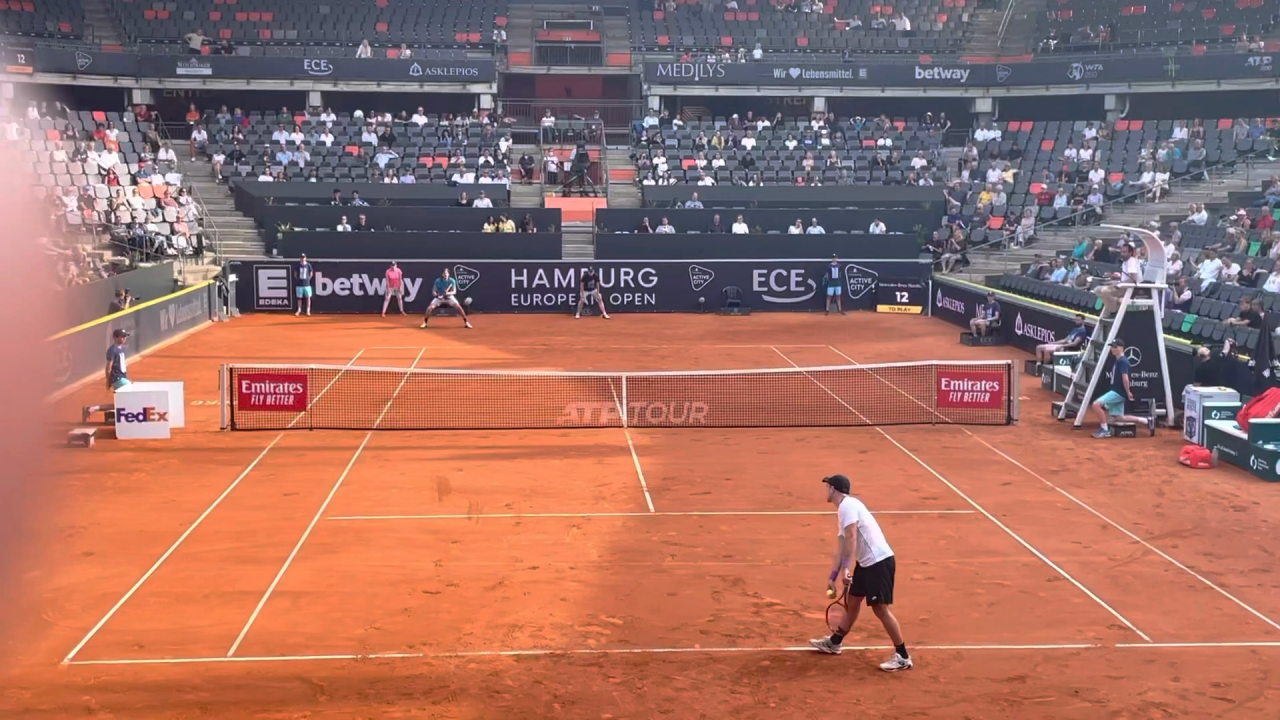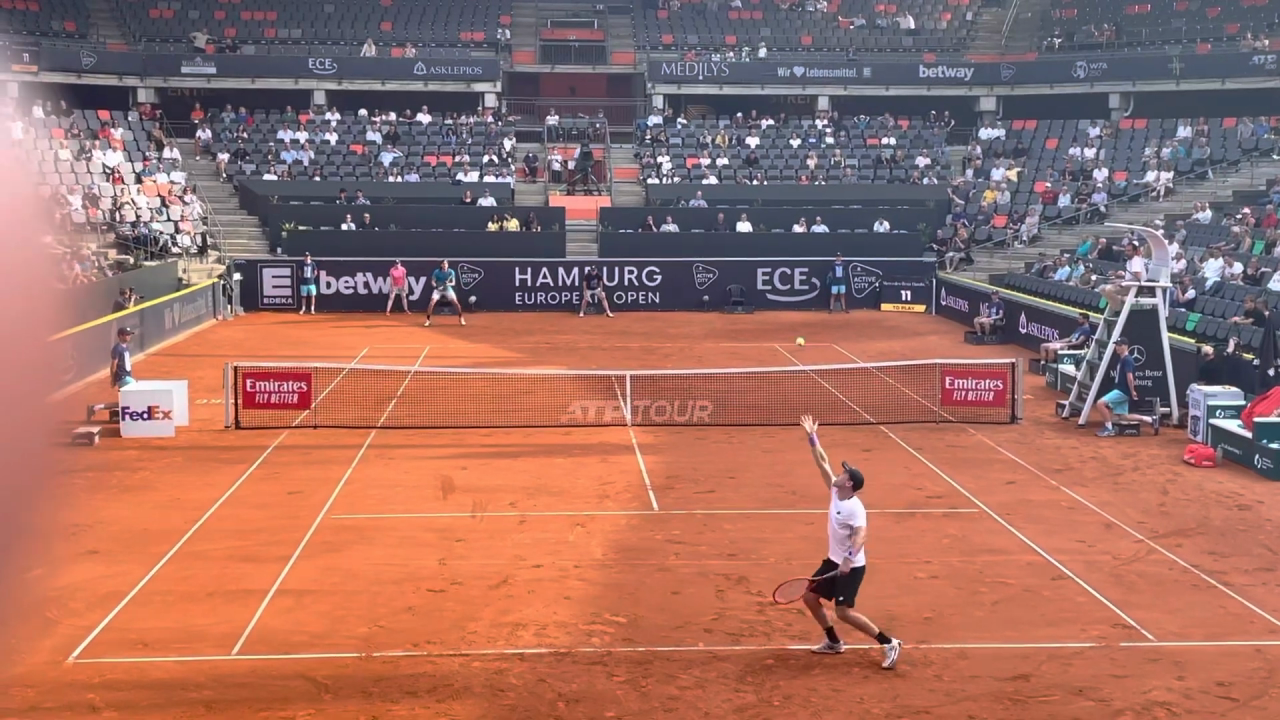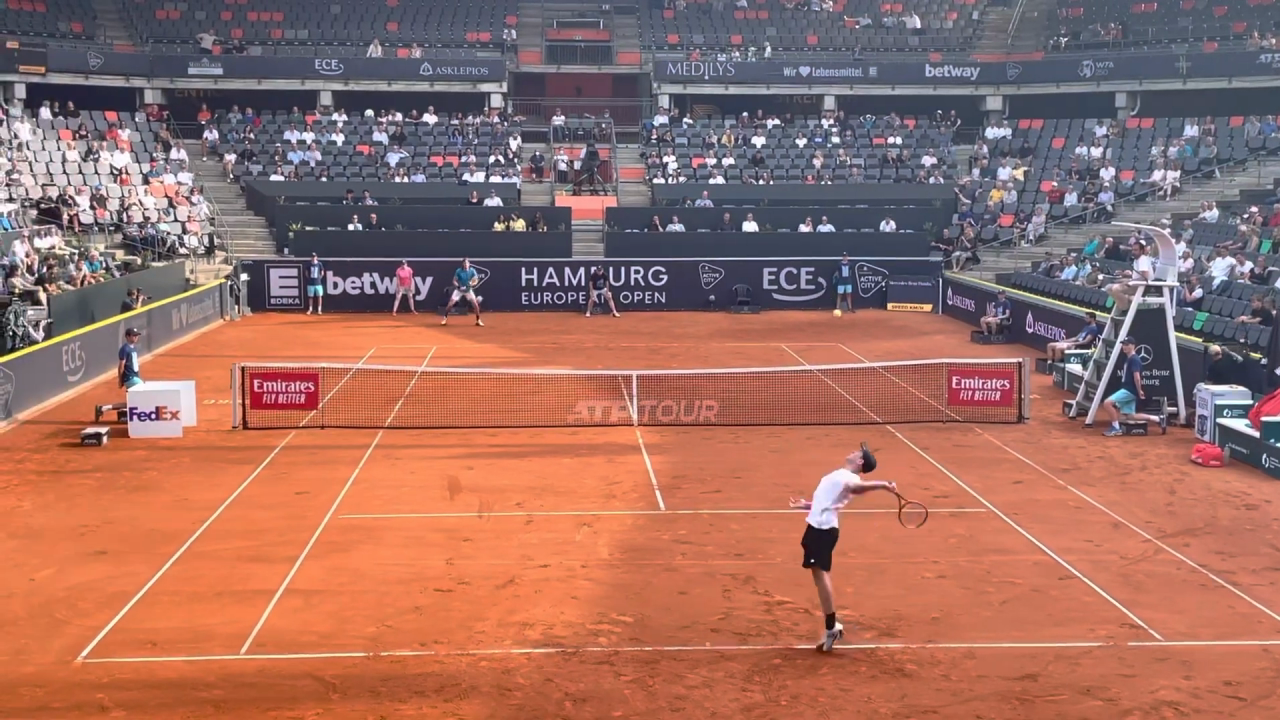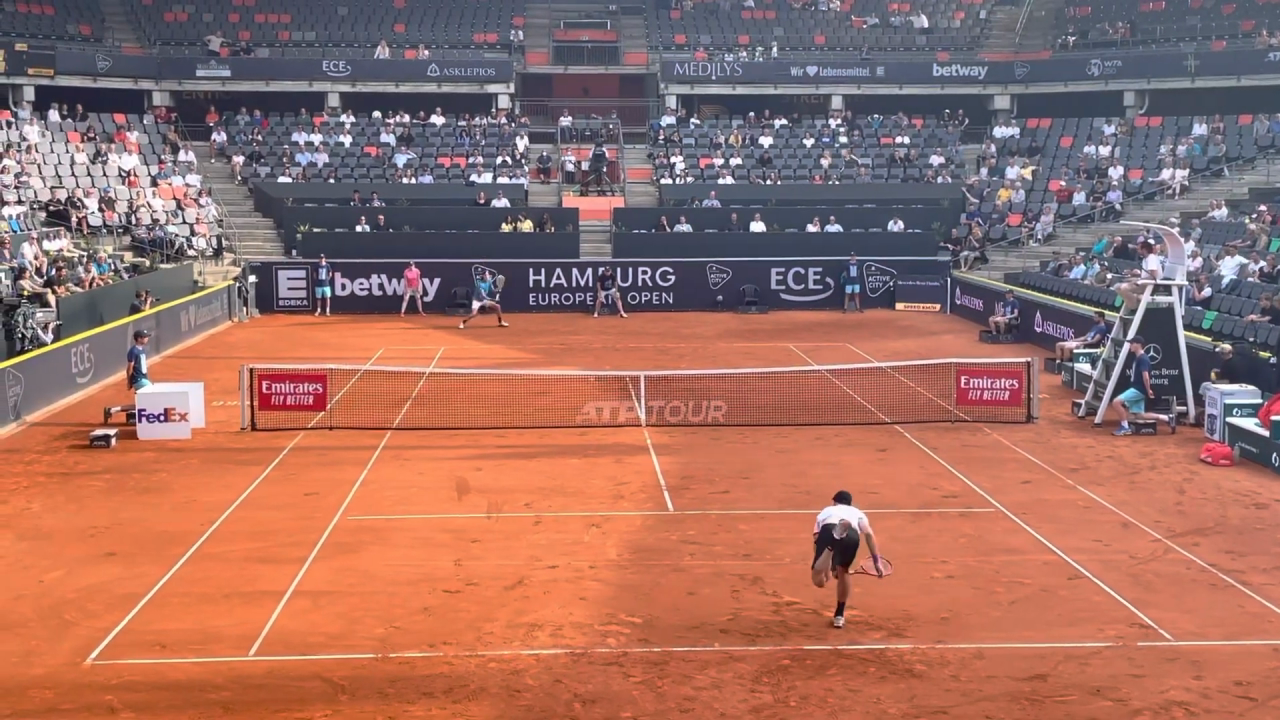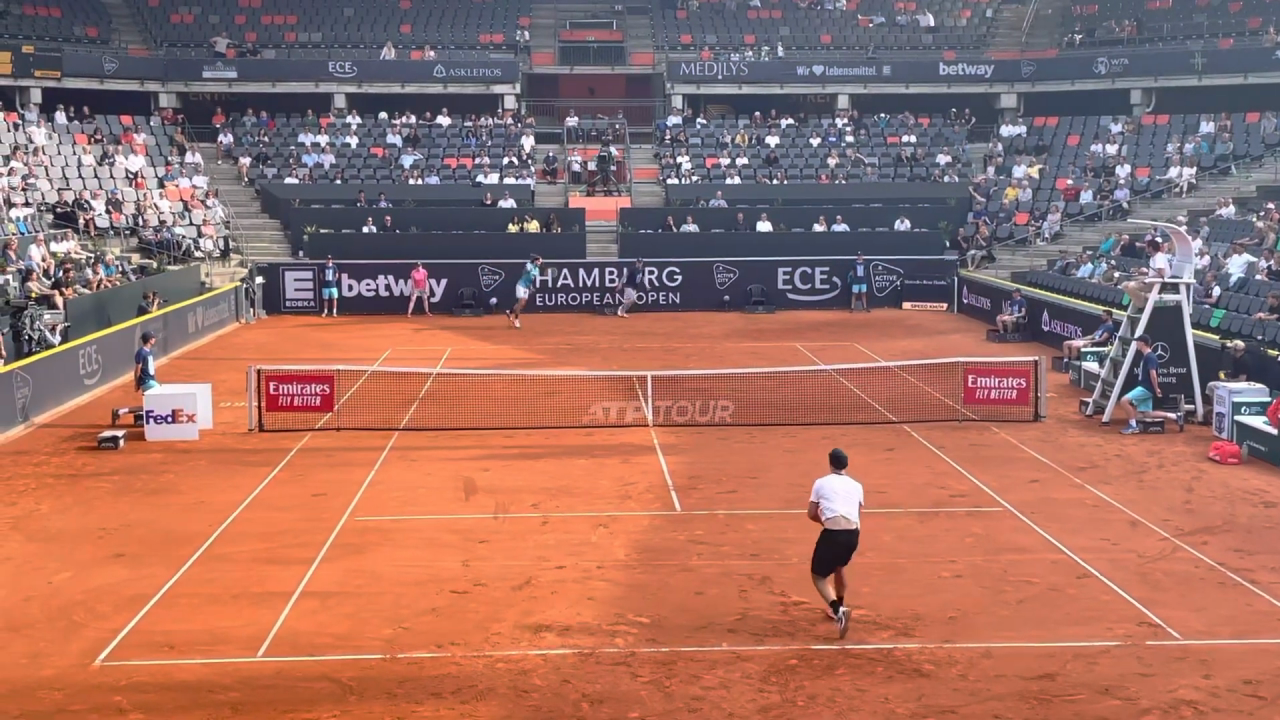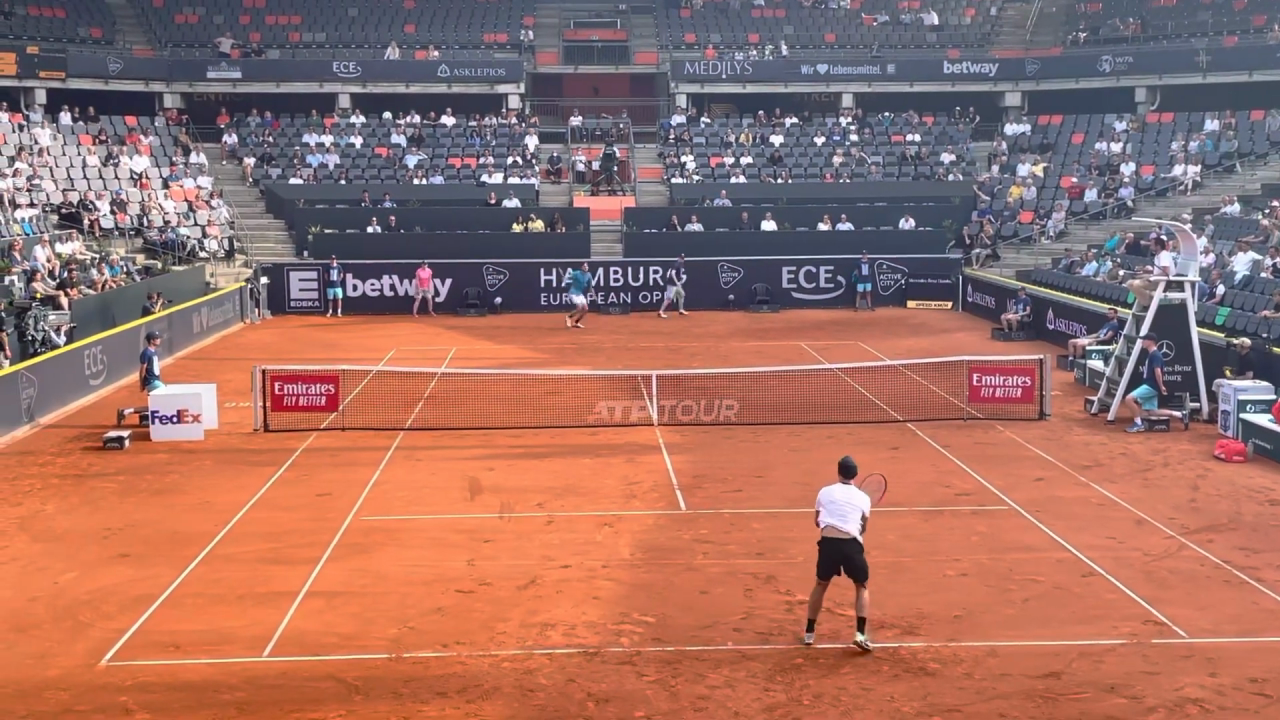
dt=0.5s
person 1, frame 1
left shoulder: (847, 506)
right shoulder: (846, 507)
left elbow: (851, 539)
right elbow: (844, 547)
left wrist: (845, 571)
right wrist: (833, 578)
left hip: (880, 562)
right hip: (866, 562)
left knee: (880, 608)
right knee: (853, 601)
left ankle: (903, 656)
right ankle: (834, 642)
person 1, frame 2
left shoulder: (855, 509)
right shoulder: (836, 492)
left elbow: (861, 538)
right elbow: (822, 463)
left wrist: (848, 560)
right wrist: (811, 435)
left hip: (851, 566)
right hip: (833, 561)
left knee: (844, 612)
right knee: (810, 597)
left ankle: (888, 643)
right ankle: (834, 642)
person 1, frame 3
left shoulder: (848, 477)
right shoulder: (842, 476)
left elbow: (859, 486)
left wrist: (884, 485)
right wrist: (807, 505)
left hip: (822, 528)
right hip: (818, 528)
left knee: (821, 573)
right knee: (819, 573)
left ankle: (831, 626)
right ankle: (832, 627)
person 1, frame 4
left shoulder: (824, 513)
right shoulder: (857, 513)
left elbow: (817, 542)
right elbow: (869, 534)
right wrist: (877, 562)
left hip: (829, 532)
right hip: (852, 535)
left knee: (818, 580)
right knee: (842, 571)
right ankle: (839, 616)
person 1, frame 5
left shoulder: (821, 483)
right shoulder: (857, 486)
left elbow: (811, 514)
left hip: (832, 534)
right hip: (853, 534)
left knee: (819, 577)
right knee: (837, 568)
left ankle: (838, 610)
right ankle: (838, 608)
person 1, frame 6
left shoulder: (824, 493)
right shoulder: (862, 498)
left elbow: (817, 522)
right elbow: (863, 527)
left hip: (828, 543)
right hip: (851, 545)
left knee: (821, 585)
right knee: (862, 587)
left ankle: (809, 633)
right ankle: (861, 632)
